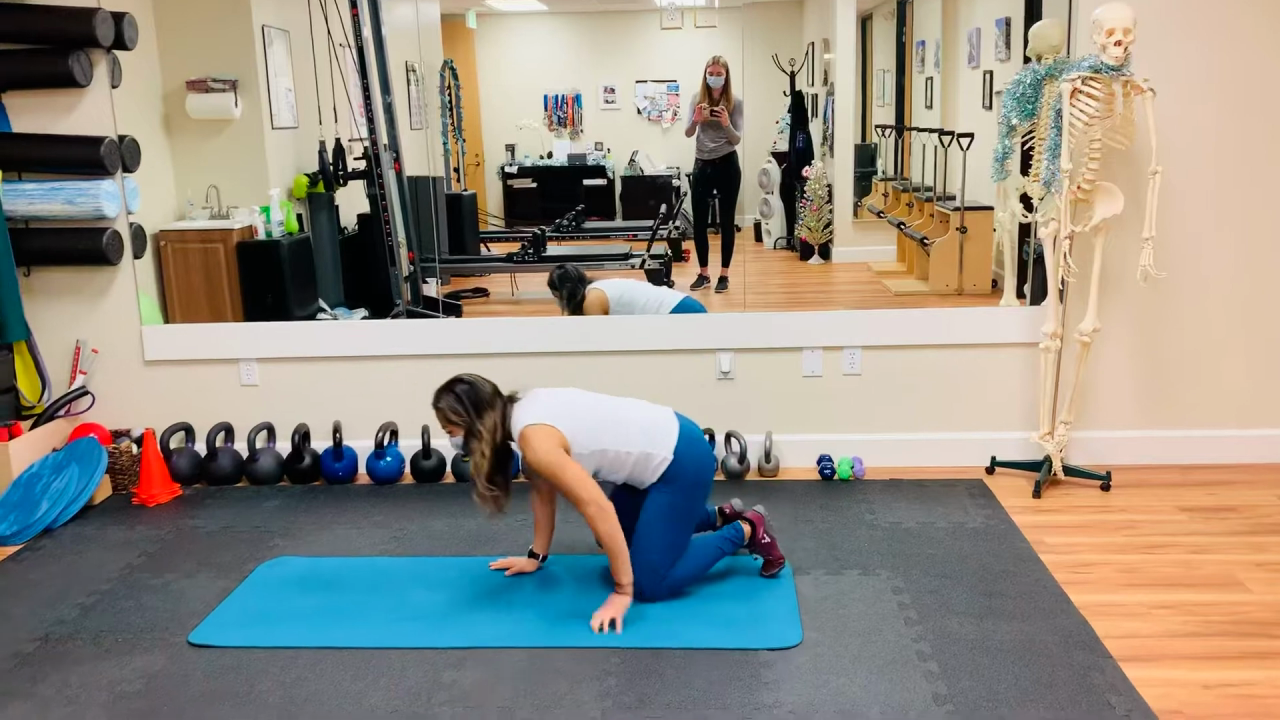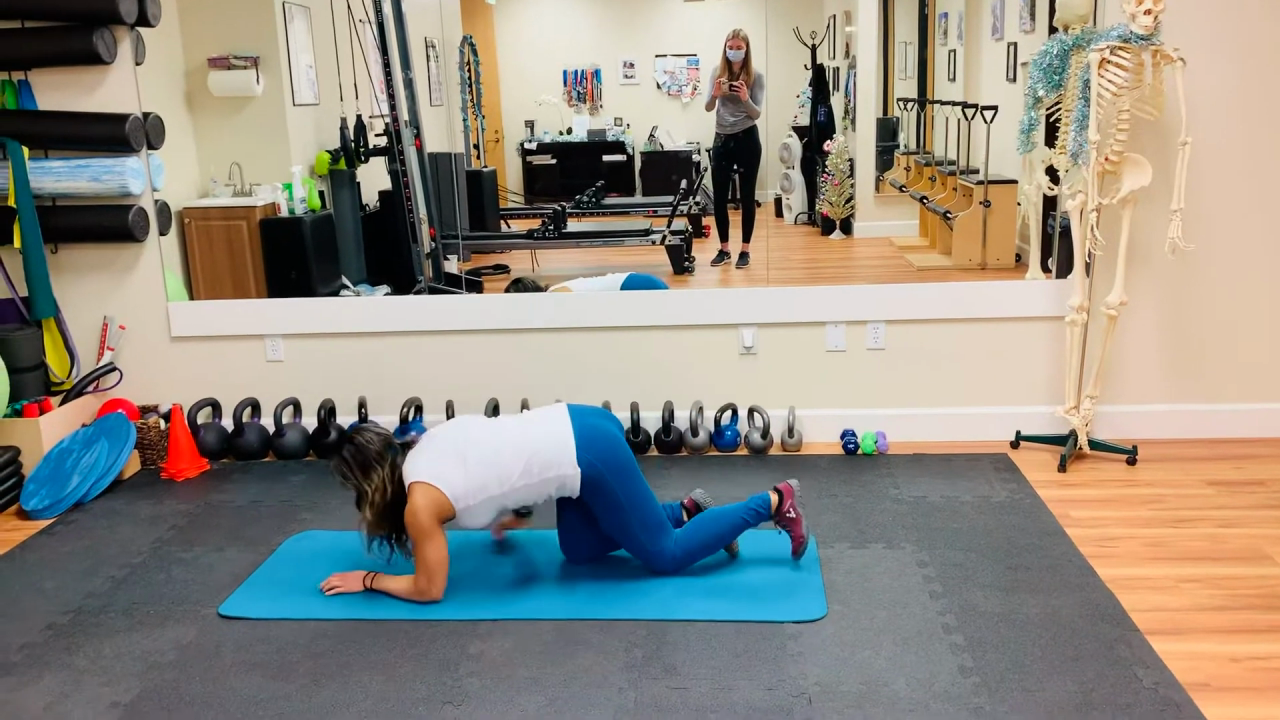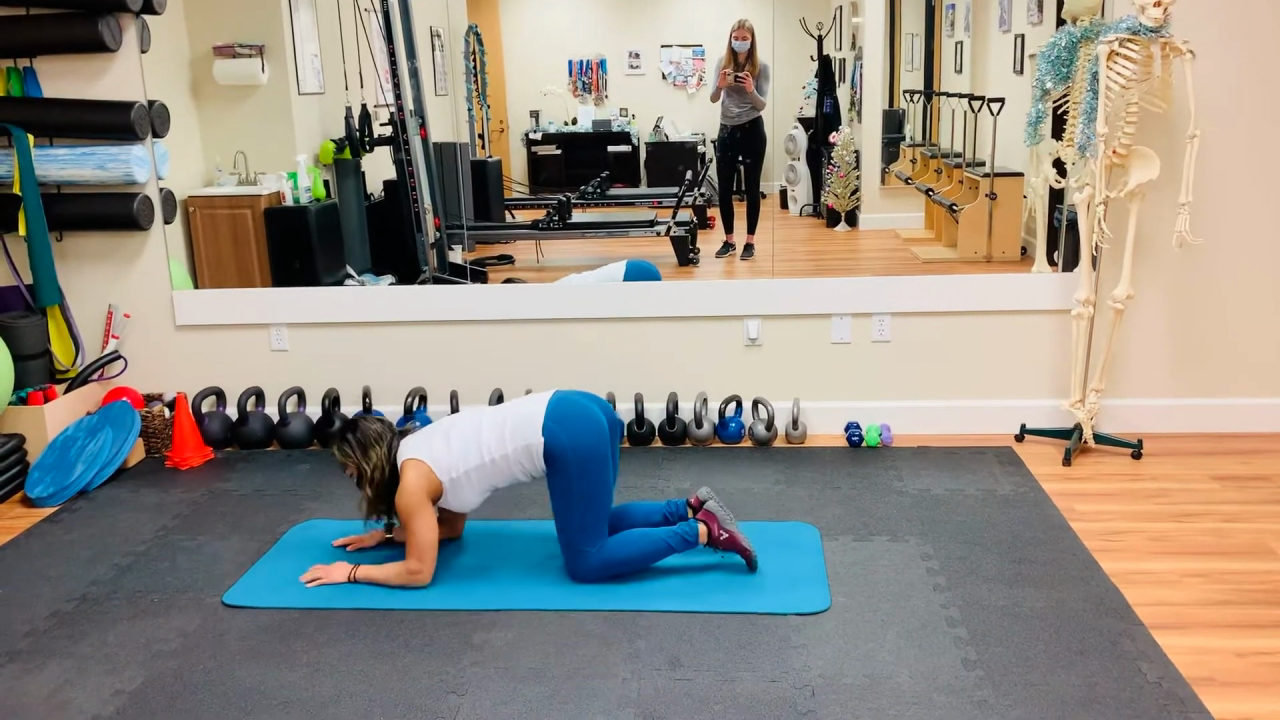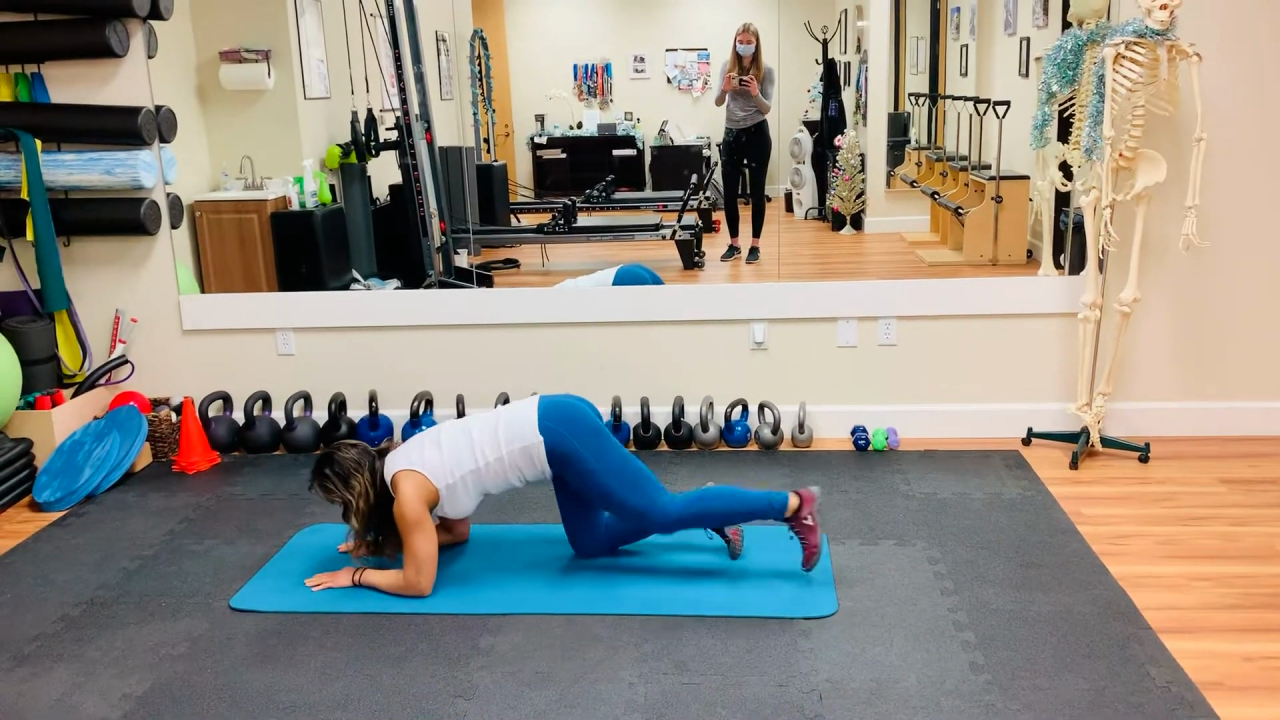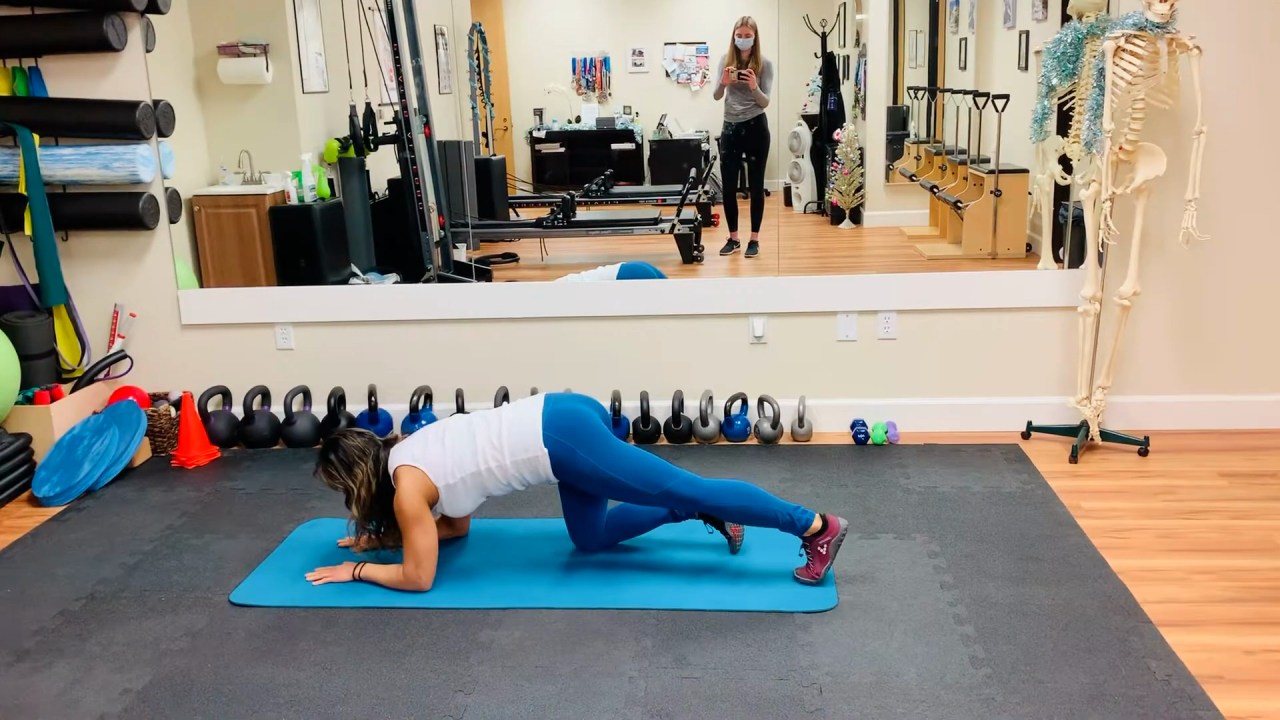
dt=1s
person 1, frame 1
left shoulder: (536, 441)
right shoulder: (521, 412)
left elbow: (600, 510)
right elbow: (544, 491)
left wrist: (622, 593)
right wrist: (536, 556)
left hip: (682, 460)
right hip: (663, 441)
left knee: (651, 583)
right knee: (618, 537)
left ankle: (748, 530)
right ankle: (720, 517)
person 1, frame 2
left shoulder: (421, 501)
right shoulder: (430, 439)
left elbow: (430, 589)
left wrist: (367, 579)
right wrist: (519, 508)
left hip: (590, 453)
right hip: (578, 423)
left knee: (663, 554)
right knee: (580, 551)
left ankle: (775, 501)
right ankle: (687, 509)
person 1, frame 3
left shoulder: (412, 480)
right shoulder: (421, 447)
left elbow: (419, 572)
right elbow: (451, 525)
left wrist: (351, 572)
right wrist: (386, 533)
left hip: (570, 434)
right hip: (579, 410)
left knee: (587, 562)
right knee: (589, 527)
left ankle: (703, 531)
right ankle: (692, 509)
person 1, frame 4
left shoulder: (405, 491)
right shoulder: (401, 458)
left elbow: (419, 582)
right elbow: (456, 529)
left wrist: (356, 576)
right wrist: (377, 540)
left hip: (559, 431)
right hip: (557, 419)
left knee: (658, 510)
right knee: (590, 542)
left ankle: (794, 505)
right ankle: (702, 508)
person 1, frame 5
left shoulder: (406, 485)
right shoulder: (405, 449)
left elbow: (419, 576)
right elbow: (452, 523)
left wrist: (356, 569)
right wrist: (382, 535)
left hip: (562, 438)
right hip: (564, 416)
left knee: (684, 488)
right knee: (590, 538)
left ankle: (817, 527)
right ankle: (698, 511)
person 2, frame 1
left shoulder: (735, 102)
right shoulder: (697, 99)
left elbow: (737, 139)
right elbow: (688, 133)
left wrist: (726, 124)
right wrist: (696, 120)
left hip: (727, 165)
right hip: (702, 165)
left knee: (726, 221)
right knee: (699, 222)
left ankle: (724, 275)
right ankle: (703, 273)
person 2, frame 2
left shoulder: (756, 76)
right shoulder: (717, 72)
left elbow: (757, 114)
right elbow: (708, 108)
left wrist: (745, 98)
right wrist: (715, 94)
left hip: (747, 139)
right hip: (722, 139)
left knee: (747, 197)
right knee: (719, 197)
left ankle: (745, 250)
right ankle: (724, 249)
person 2, frame 3
left shoulder: (761, 67)
right shoulder: (722, 63)
left elbow: (762, 105)
right elbow: (713, 99)
left wrist: (751, 90)
right wrist: (720, 85)
left hip: (752, 130)
right hip: (727, 130)
left knee: (751, 188)
right knee: (724, 188)
left ankle: (750, 242)
right ankle: (729, 240)
person 2, frame 4
left shoulder: (766, 70)
right shoulder: (727, 67)
left elbow: (767, 108)
right elbow: (718, 103)
left wrist: (755, 94)
right wrist: (724, 89)
left hip: (757, 134)
right hip: (732, 134)
left knee: (757, 192)
right knee: (729, 192)
left ankle: (755, 245)
right ankle: (734, 244)
person 2, frame 5
left shoulder: (764, 64)
right shoulder: (726, 60)
left elbow: (765, 102)
right elbow: (716, 96)
left wrist: (754, 87)
right wrist: (723, 83)
left hip: (756, 127)
right hip: (730, 128)
left knee: (755, 186)
right knee: (728, 187)
left ankle: (754, 239)
right ankle: (733, 238)
